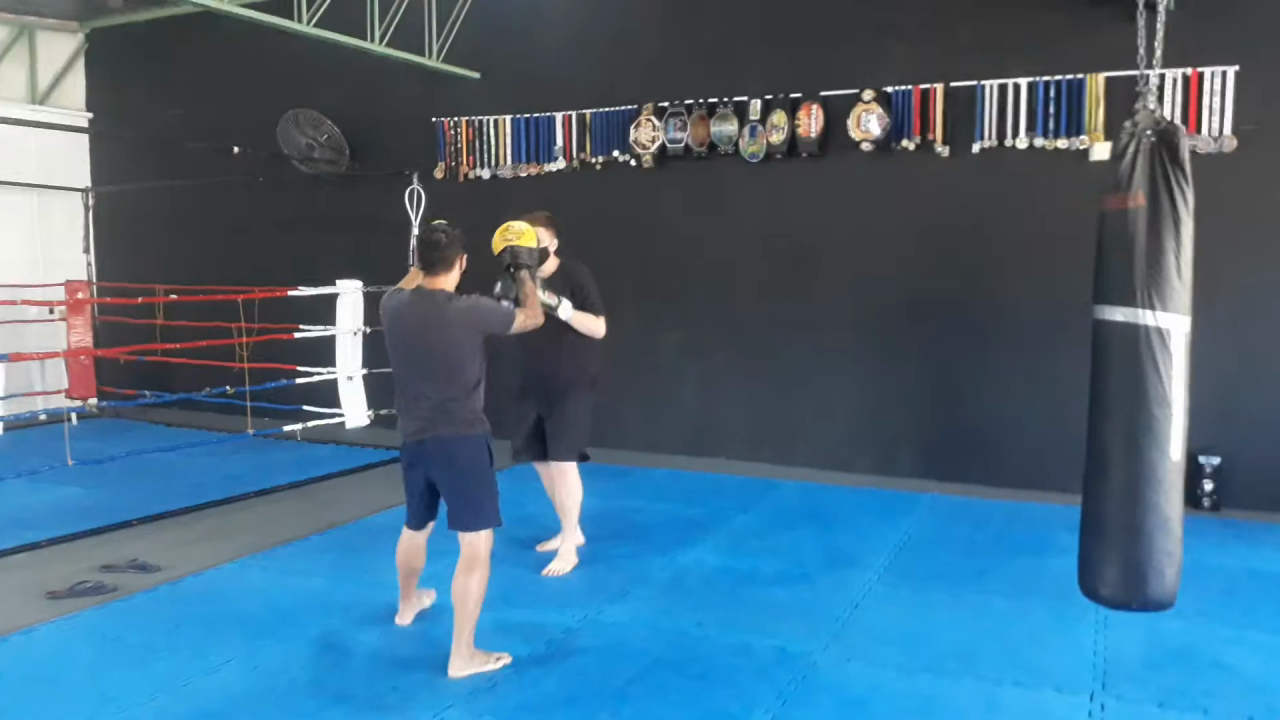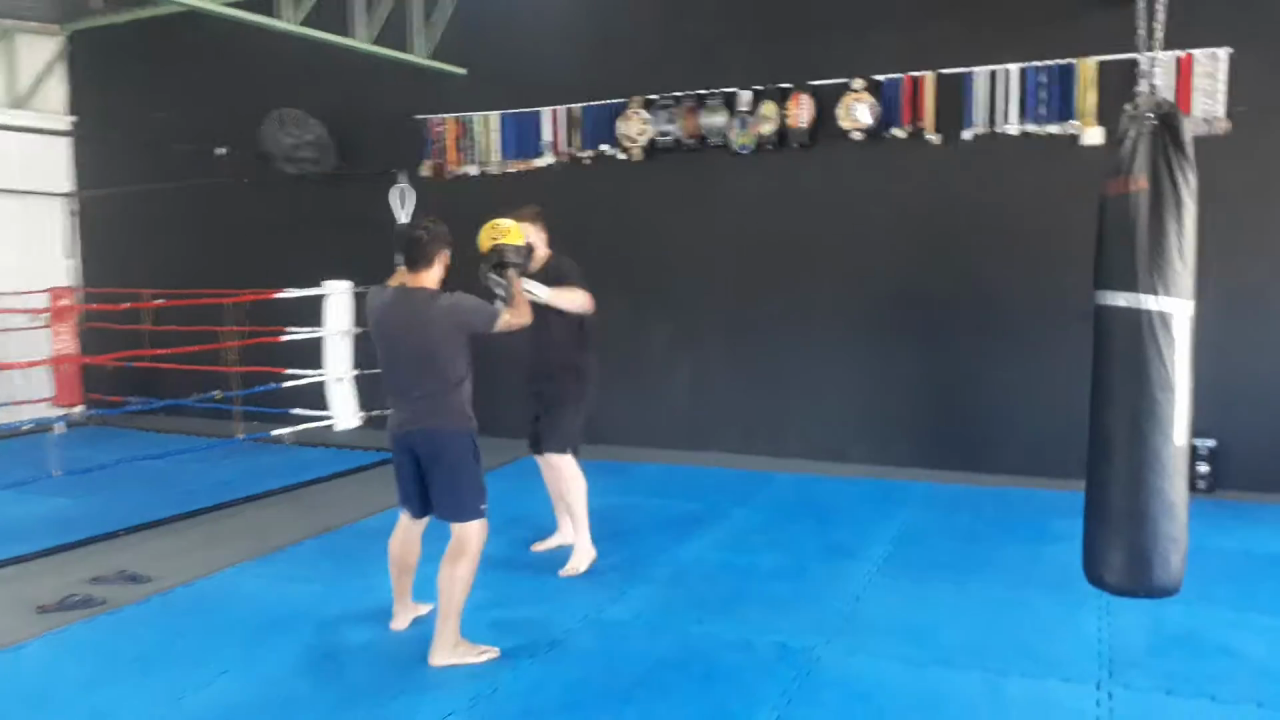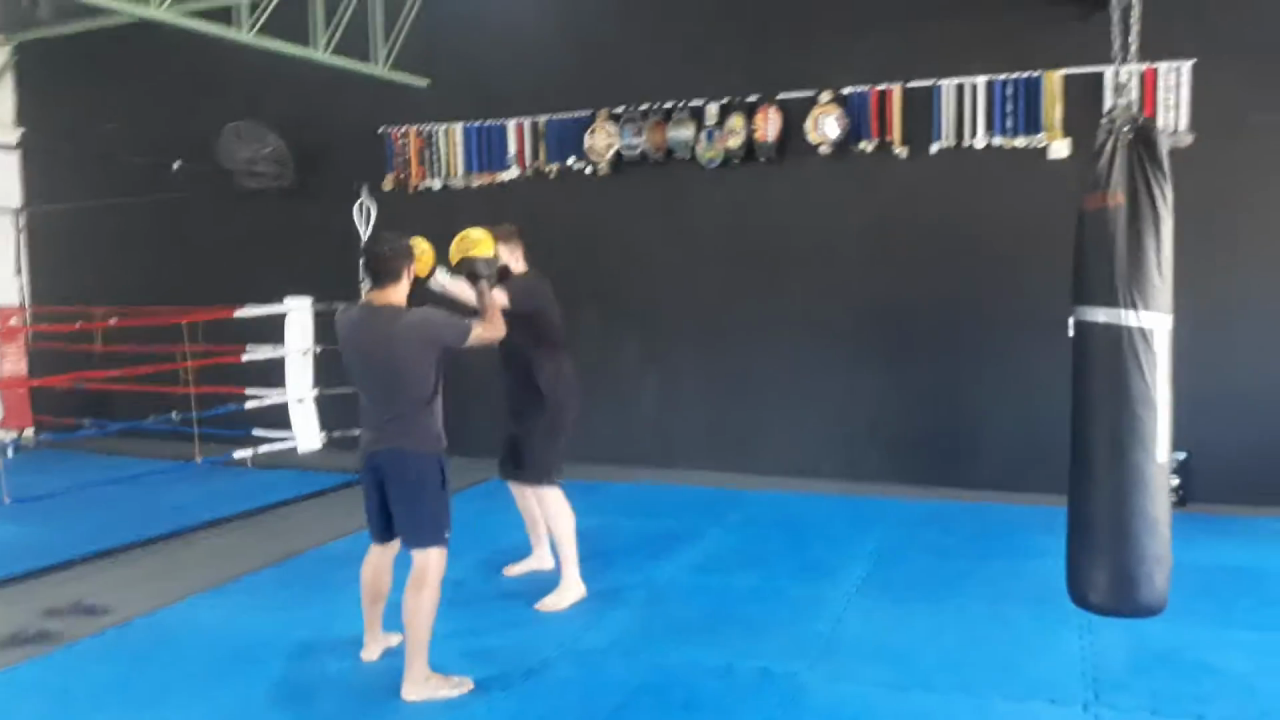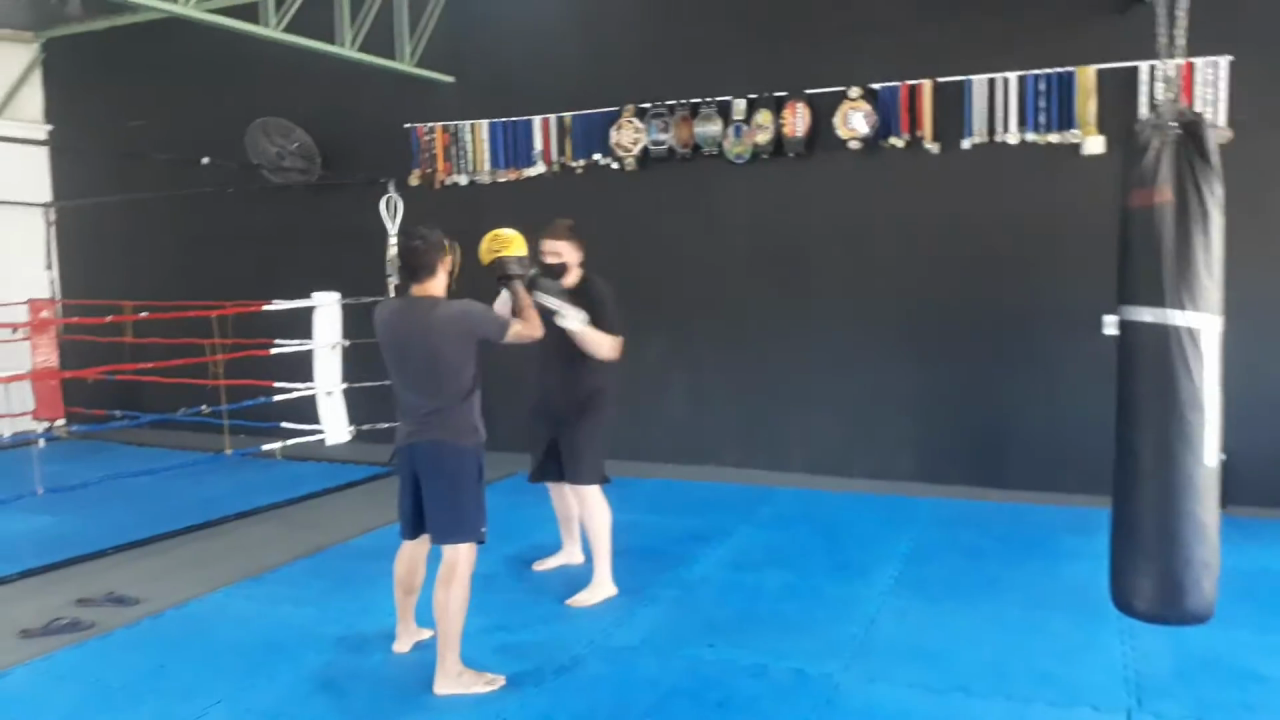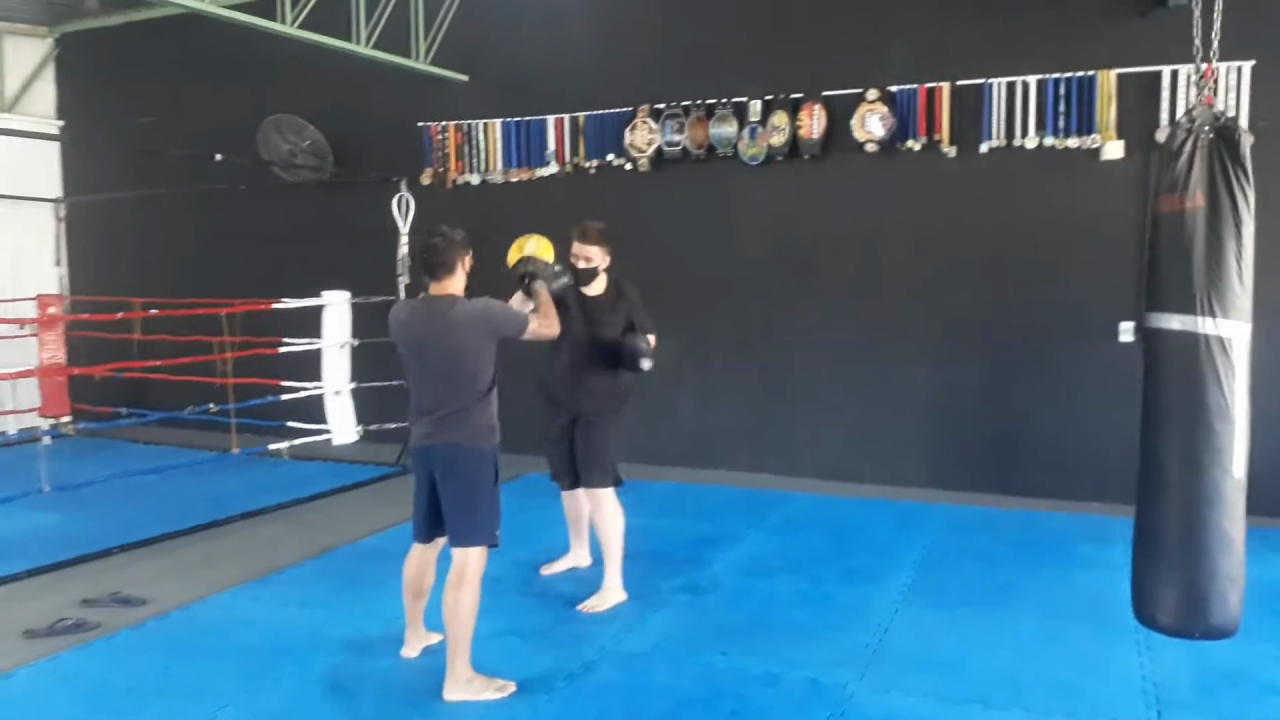
dt=0.2s
person 1, frame 1
left shoulder: (393, 306)
right shoulder: (473, 311)
right elbow: (534, 317)
left wrist: (421, 266)
right wrist: (524, 272)
left hip: (414, 437)
right hip: (461, 440)
left knee: (416, 526)
right knee: (476, 542)
left ankle: (408, 602)
right ankle: (463, 654)
person 1, frame 2
left shoulder: (379, 303)
right shoulder: (455, 308)
right elbow: (521, 317)
left wrist: (409, 262)
right wrist: (511, 270)
left hip: (404, 431)
right hip: (448, 432)
left knee: (411, 518)
right knee: (469, 531)
left ankle: (403, 608)
right ankle: (446, 642)
person 1, frame 3
left shoulder: (348, 321)
right shoulder: (425, 323)
right elbow: (494, 330)
left wrist: (383, 275)
left hip: (374, 450)
right hip: (416, 453)
left knee: (382, 545)
right knee: (429, 559)
left ankle: (374, 638)
right ankle: (417, 676)
person 1, frame 4
left shoulder: (386, 315)
right shoulder: (464, 315)
right elbow: (531, 330)
left wrist: (419, 273)
right wrist: (516, 281)
left hip: (411, 444)
right hip: (454, 446)
left knee: (415, 540)
right knee: (459, 554)
left ankle: (405, 631)
right ankle: (449, 672)
person 1, frame 5
left shoulder: (401, 316)
right shoulder: (483, 313)
right elbow: (549, 328)
left wrist: (429, 288)
right wrist: (537, 282)
left hip: (425, 444)
right hip: (469, 448)
left knee: (425, 542)
right knee: (469, 558)
left ankle: (414, 635)
right ankle: (459, 678)
person 2, frame 1
left shoulder: (576, 276)
left elbow: (599, 329)
left wrist: (558, 305)
left hip: (574, 384)
right hip: (537, 385)
left knee: (563, 462)
right knee: (538, 459)
right ankle: (570, 530)
person 2, frame 2
left shoulder: (561, 267)
right shoulder: (523, 274)
left elbow: (582, 302)
left wrist: (534, 289)
left hip: (572, 375)
right hip: (544, 376)
left knee: (558, 454)
right knee: (544, 454)
left ankle: (584, 543)
right ankle: (565, 529)
person 2, frame 3
left shoulder: (530, 287)
right shoulder: (510, 290)
left elbow: (488, 299)
left wrist: (441, 280)
left hip: (548, 401)
right hip: (526, 399)
left knee: (542, 484)
right knee: (516, 478)
left ankle: (572, 580)
right ankle: (541, 554)
person 2, frame 4
left shoulder: (596, 291)
right shoulder: (540, 284)
left elbow: (609, 349)
right elbow: (502, 316)
left wrist: (571, 317)
right wrist: (513, 289)
left hip: (585, 402)
right hip: (552, 401)
left knee: (585, 485)
right knee: (554, 478)
left ankle: (603, 579)
right ankle: (570, 549)
person 2, frame 5
left shoulder: (624, 295)
left elbow: (648, 340)
left hip: (602, 405)
right hip: (561, 402)
left knee: (599, 488)
right knee: (568, 481)
left ankle: (614, 584)
right ankle: (578, 551)
